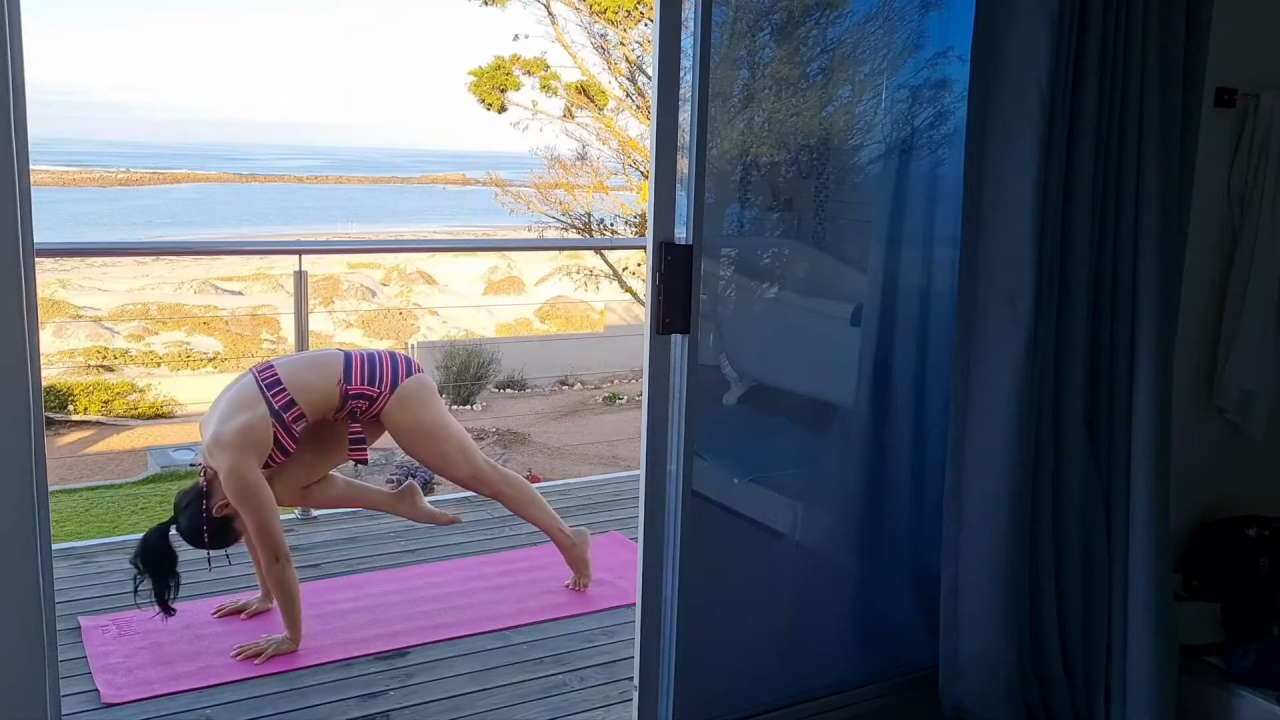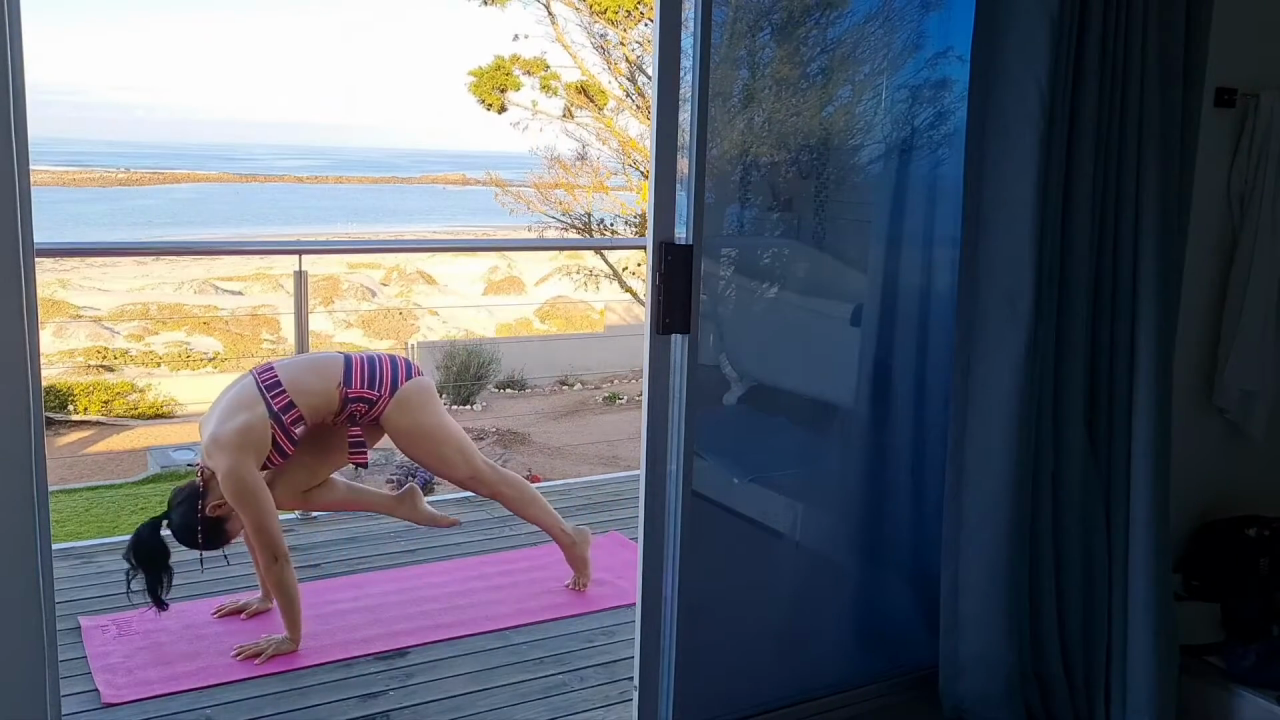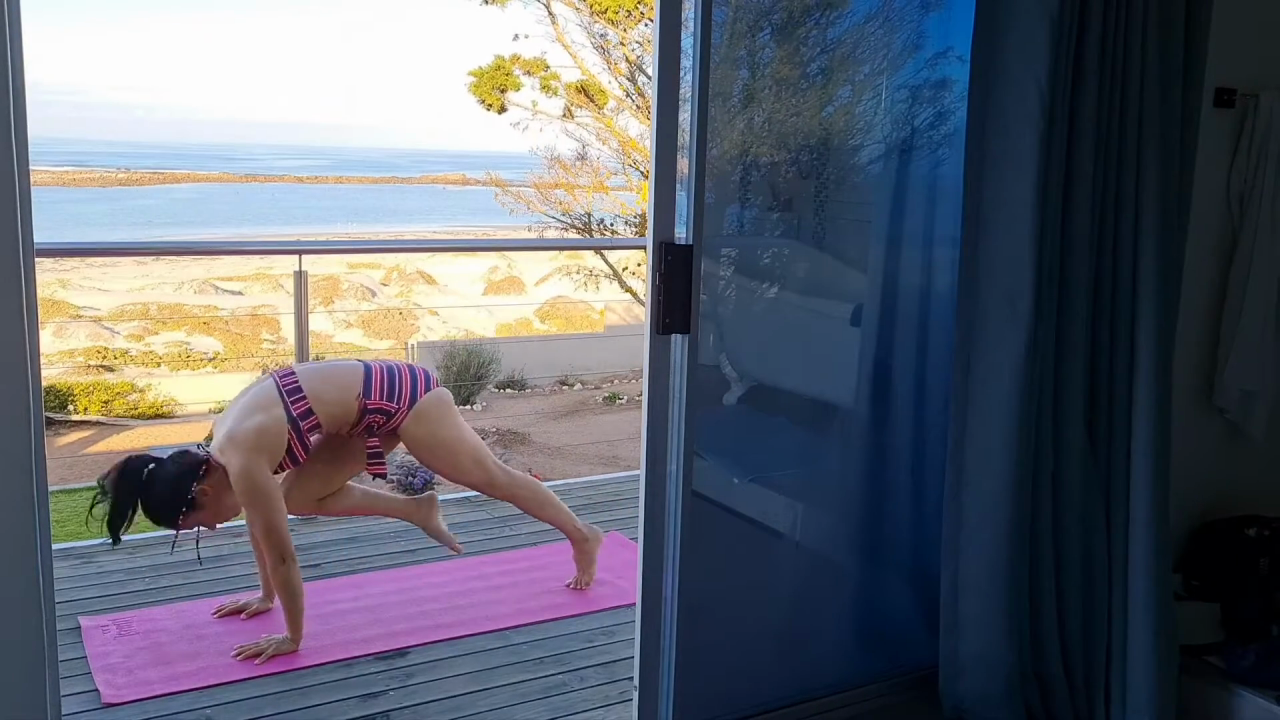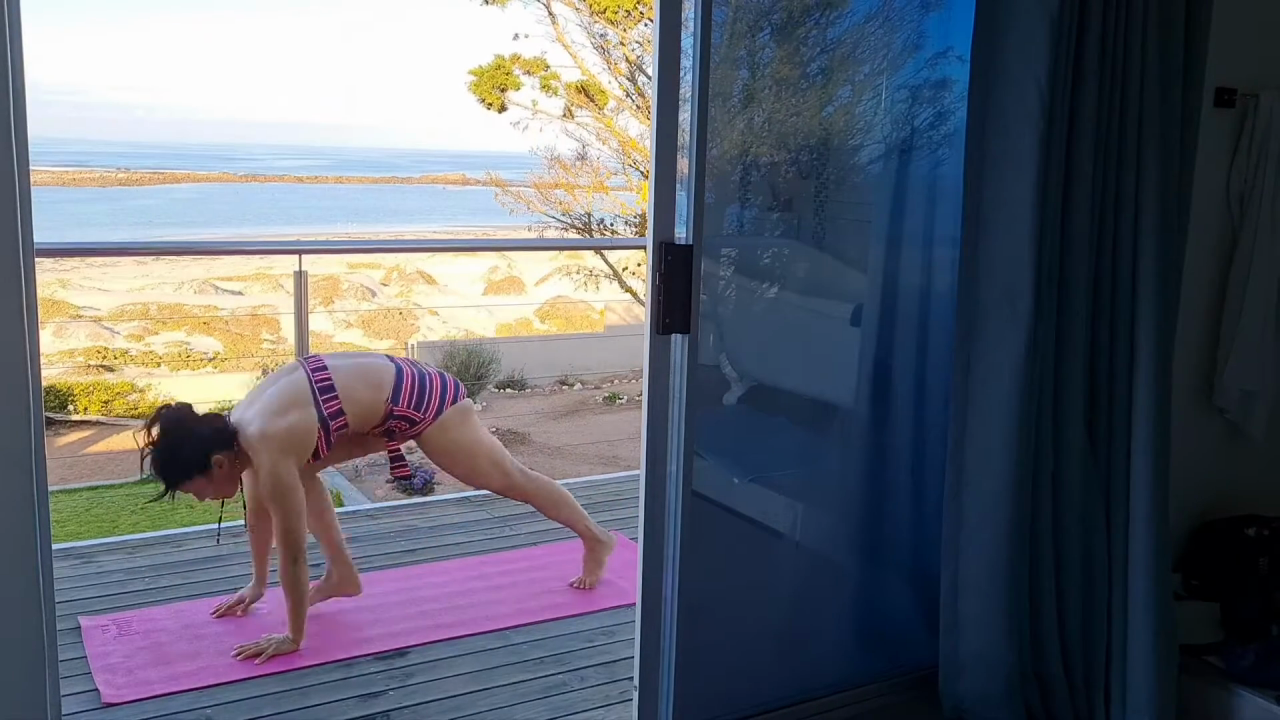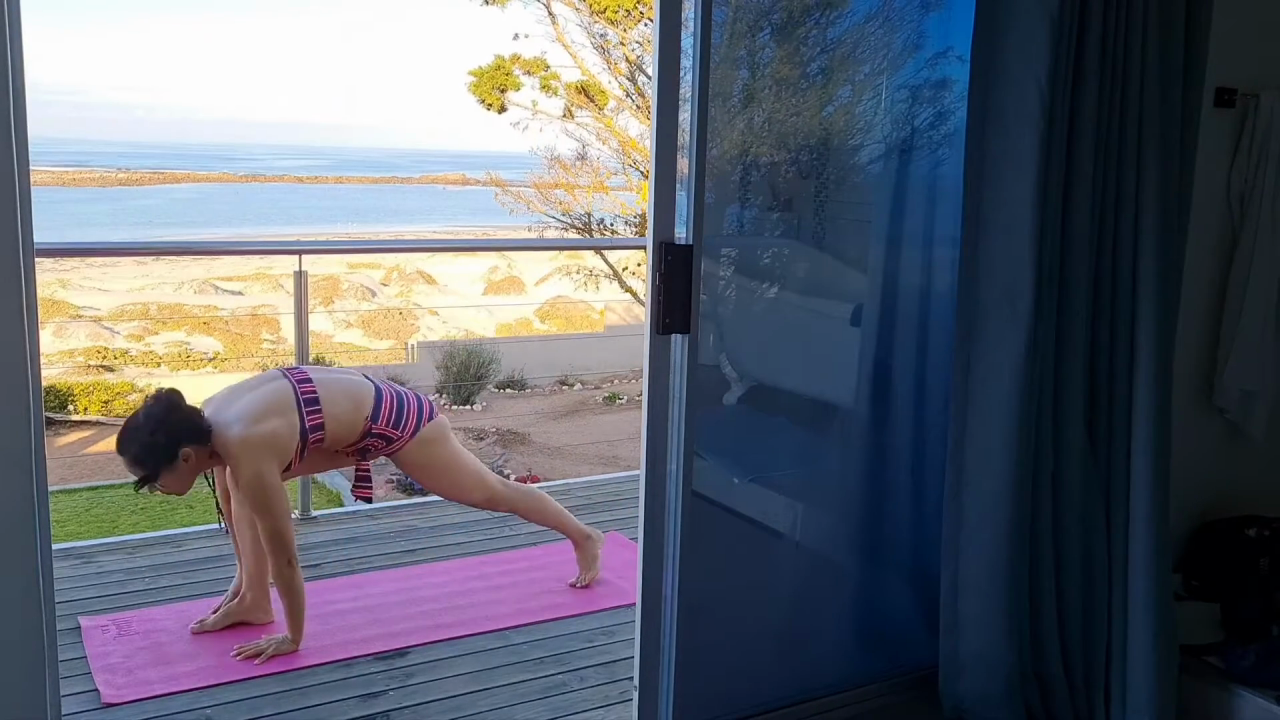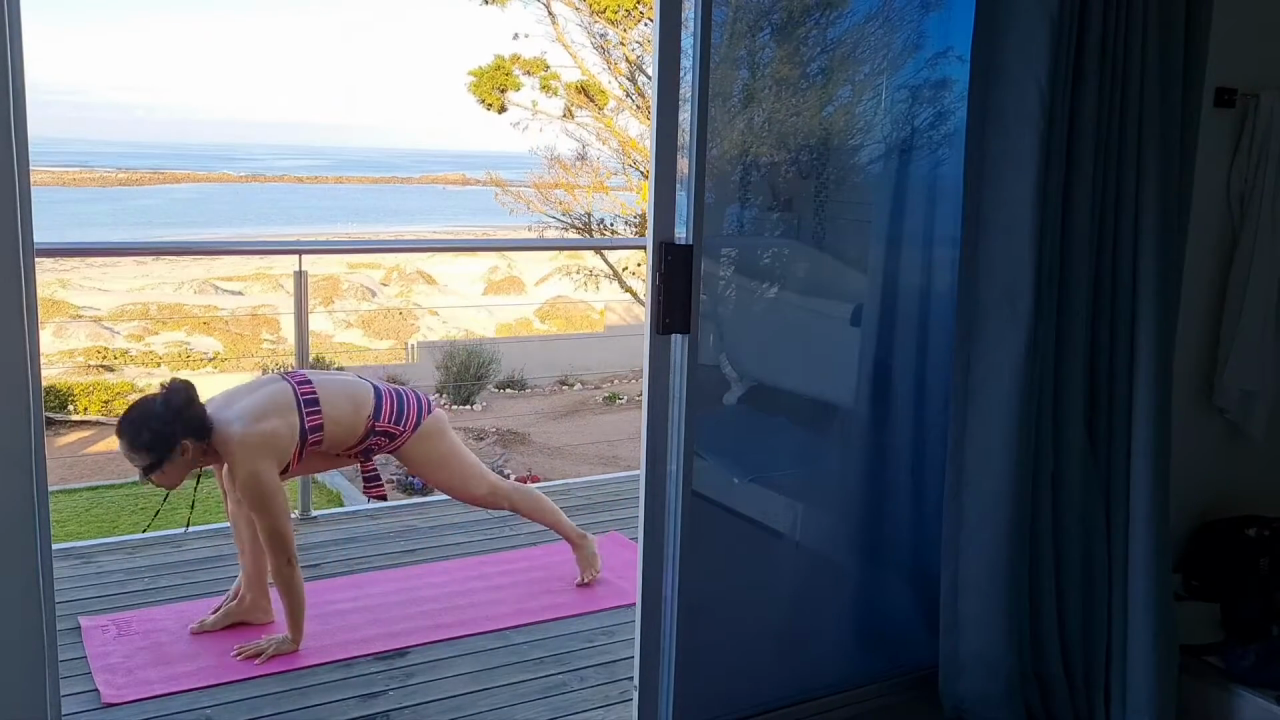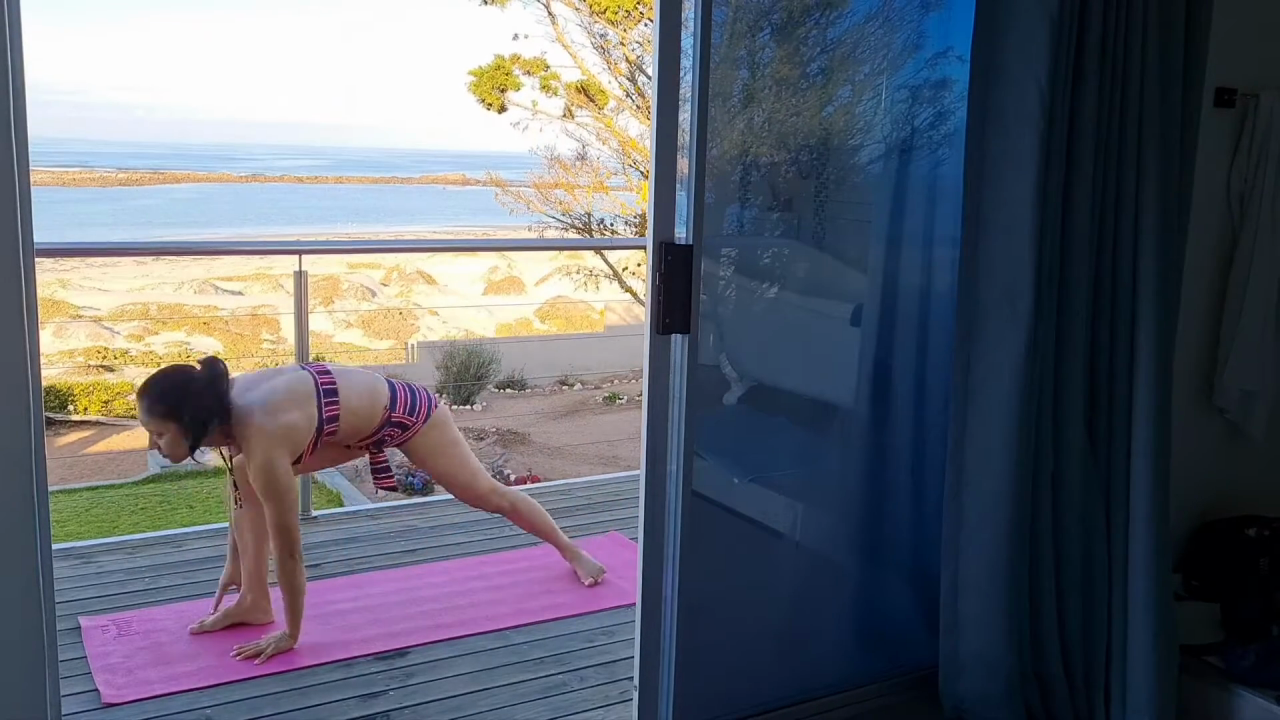
dt=0.1s
person 1, frame 1
left shoulder: (231, 462)
right shoulder: (215, 441)
left elbow: (275, 552)
right elbow: (257, 520)
left wrist: (292, 637)
right wrist: (265, 594)
left hip: (380, 383)
right hip: (363, 389)
left knee: (478, 474)
right knee: (282, 485)
left ankle: (570, 540)
right ankle: (401, 502)
person 1, frame 2
left shoulder: (229, 463)
right shoulder: (216, 442)
left elbow: (274, 552)
right elbow: (254, 522)
left wrist: (292, 637)
right wrist: (266, 595)
left hip: (381, 386)
right hip: (362, 390)
left knee: (478, 475)
right knee: (284, 490)
left ankle: (570, 539)
right ankle: (401, 505)
person 1, frame 3
left shoulder: (241, 459)
right shoulder: (220, 451)
left elbow: (279, 551)
right elbow: (261, 522)
left wrist: (292, 637)
right wrist: (270, 595)
left hip: (398, 394)
right hip: (371, 392)
left knee: (491, 477)
right knee: (306, 497)
left ankle: (581, 538)
right ankle: (417, 510)
person 1, frame 4
left shoulder: (267, 452)
right shoulder: (236, 429)
left elbow: (291, 551)
right elbow: (259, 507)
left wrist: (294, 636)
right wrist: (257, 585)
left hip: (422, 400)
right hip: (394, 389)
left knee: (509, 481)
left ankle: (594, 540)
right ankle: (341, 572)
person 1, frame 5
left shoulder: (246, 452)
right shoulder: (206, 422)
left elbow: (284, 554)
right elbow: (233, 504)
left wrist: (293, 636)
right wrist: (245, 581)
left hip: (397, 419)
right hip: (358, 411)
left knee: (488, 492)
left ankle: (583, 538)
right ankle: (252, 601)
person 1, frame 6
left shoulder: (244, 450)
right shoulder: (207, 420)
left elbow: (283, 553)
right elbow: (236, 498)
left wrist: (293, 635)
right wrist: (248, 579)
left hip: (395, 417)
right hip: (355, 414)
left knee: (488, 490)
left ankle: (578, 539)
right ankle: (252, 601)
person 1, frame 7
left shoulder: (261, 441)
right shoulder: (225, 406)
left elbow: (285, 539)
right elbow: (243, 490)
left wrist: (292, 632)
right wrist: (236, 567)
left hip: (406, 412)
right hip: (354, 433)
left knee: (485, 493)
right knee: (251, 500)
left ankle: (568, 547)
right ankle: (254, 601)
